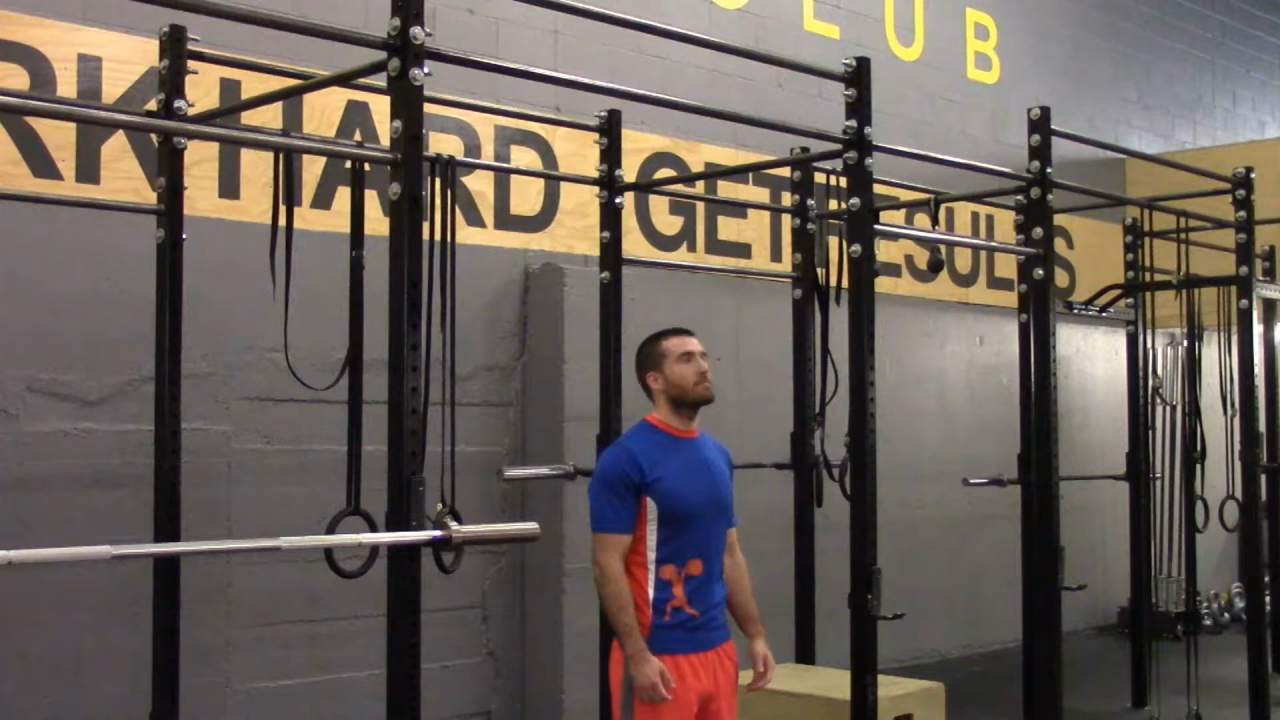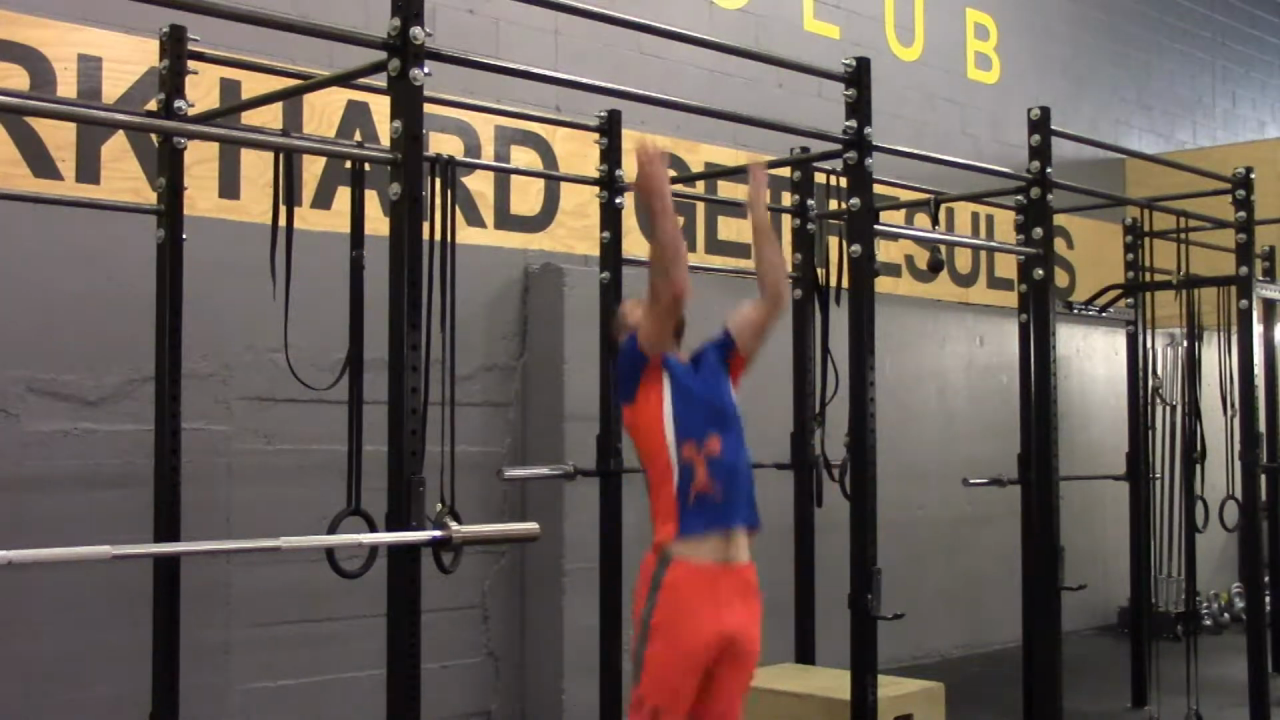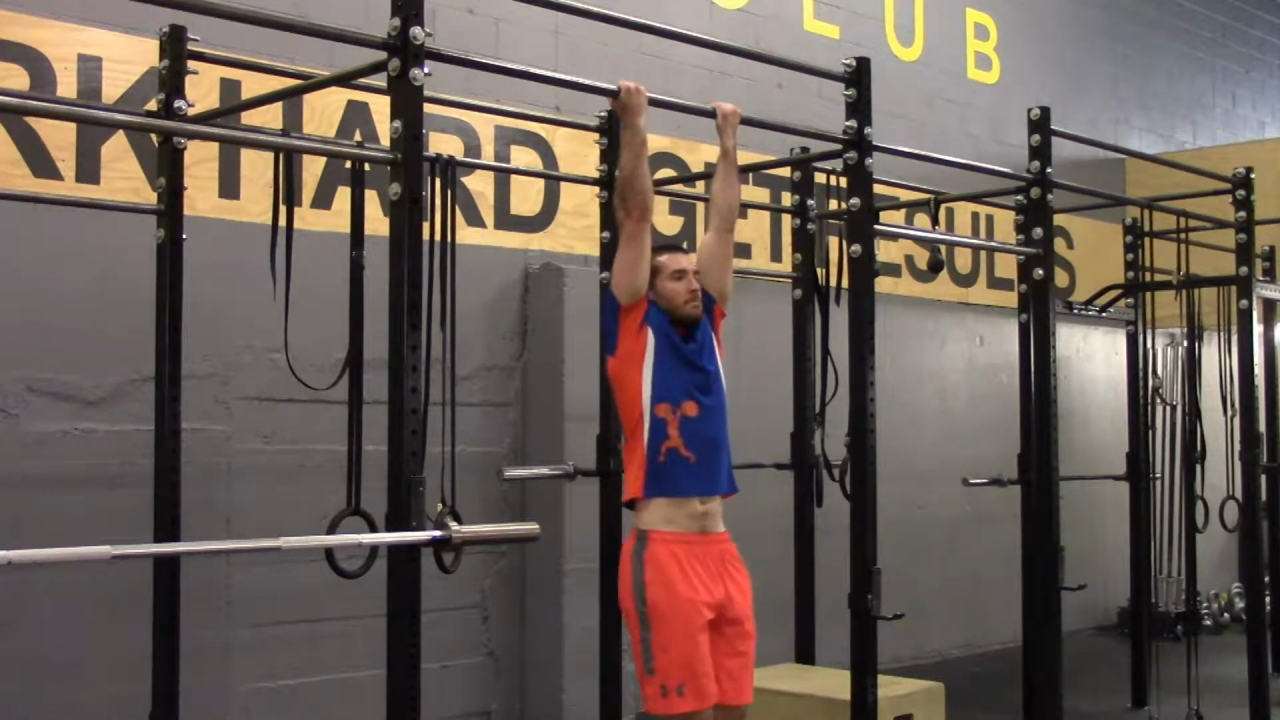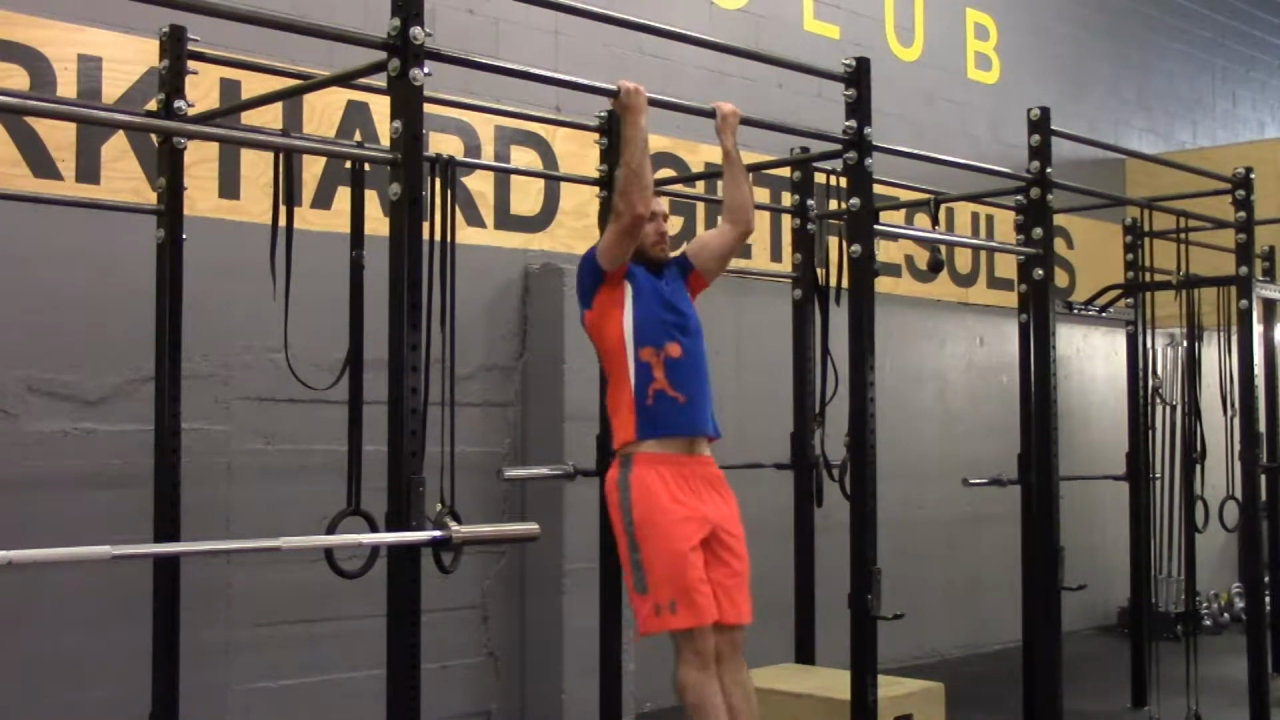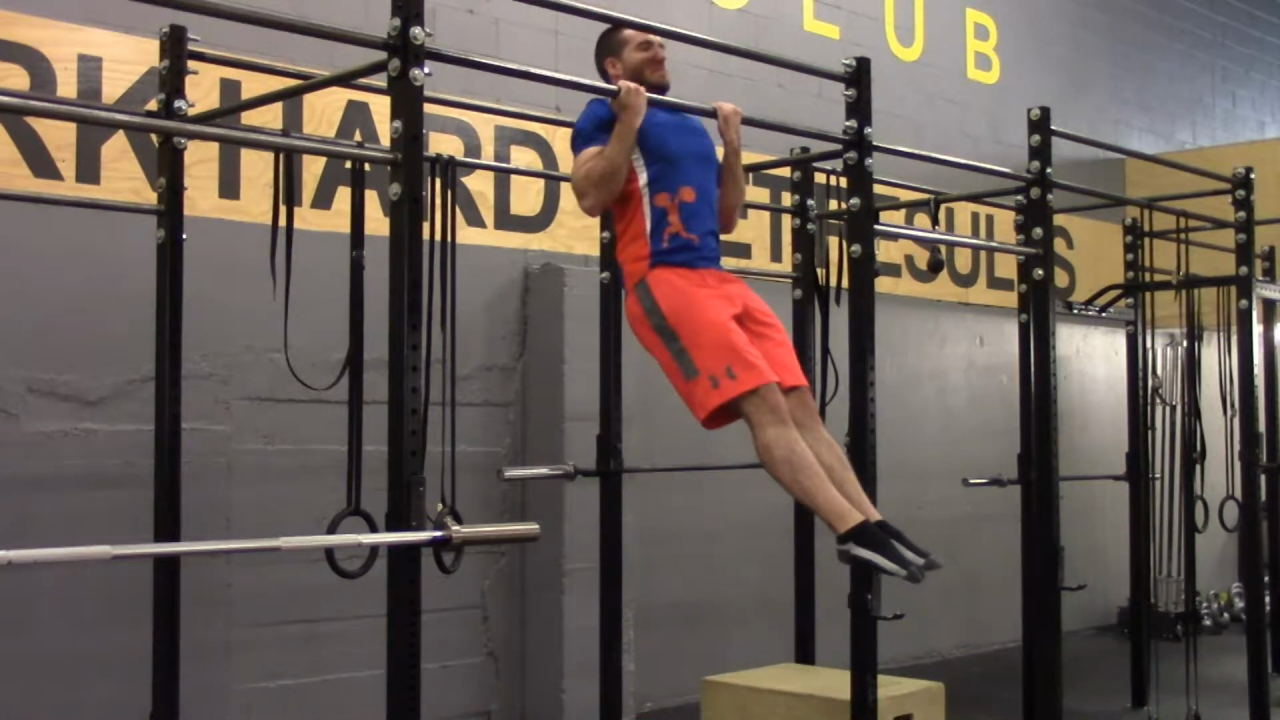
dt=1s
person 1, frame 1
left shoulder: (718, 455)
right shoulder: (627, 459)
right elbow: (608, 565)
left wrist: (756, 635)
right wrist: (637, 654)
left hip: (717, 649)
right hip: (658, 656)
person 1, frame 2
left shoulder: (714, 367)
right shoulder: (640, 376)
left elbow: (772, 297)
right elbow: (670, 288)
left wrist: (757, 207)
right wrist: (656, 198)
left hip: (737, 583)
right hip: (680, 582)
person 1, frame 3
left shoulder: (705, 329)
right shoulder: (633, 330)
left elbow: (722, 228)
right elbow: (635, 219)
left wrist: (727, 141)
right wrist: (634, 124)
left hip: (721, 553)
right hip: (661, 555)
person 1, frame 4
left shoulder: (680, 278)
right shoulder: (606, 280)
left elbow: (739, 223)
right elbow: (629, 208)
left wrist: (728, 140)
right wrist: (633, 121)
left hip: (709, 477)
right hip: (649, 479)
left knee: (729, 645)
right knee: (695, 646)
person 1, frame 5
left shoulder: (690, 125)
right shoulder: (603, 116)
right elbow: (592, 197)
left wrist: (732, 144)
right wrist: (630, 120)
left hip: (721, 280)
right hip: (663, 282)
left knee: (801, 407)
right knee: (766, 406)
left ankle: (875, 524)
right ankle: (853, 531)
